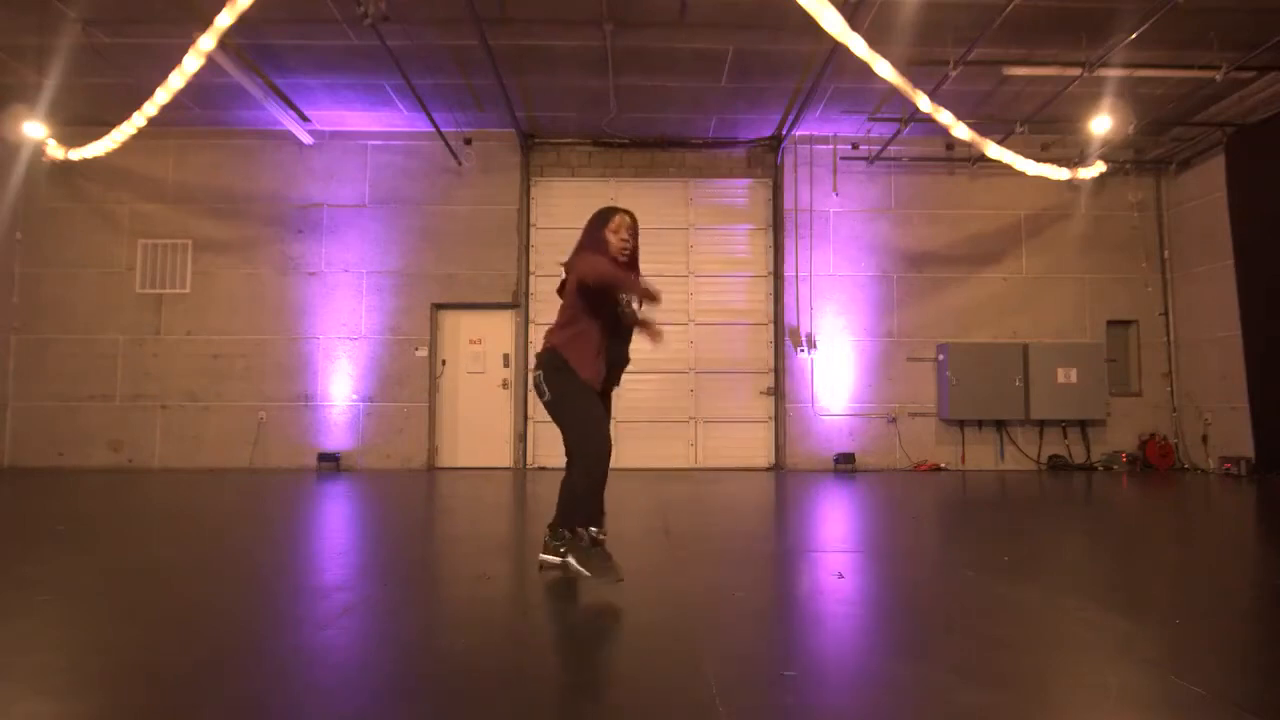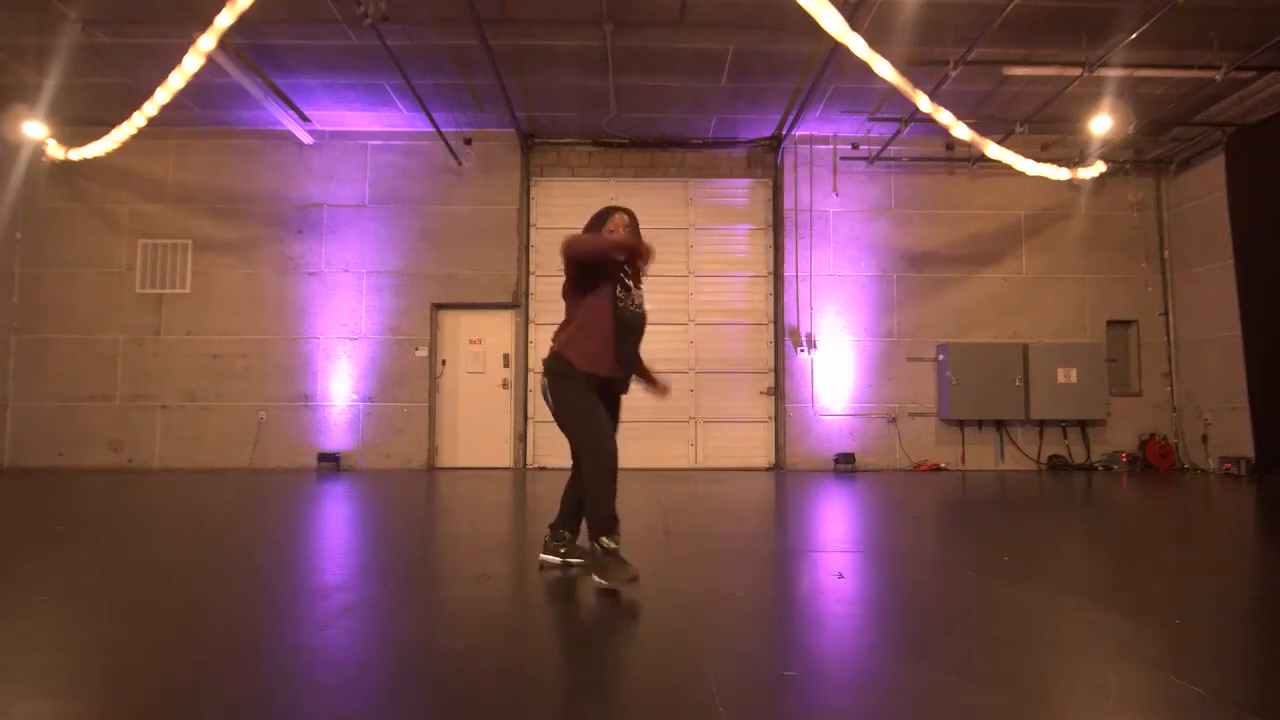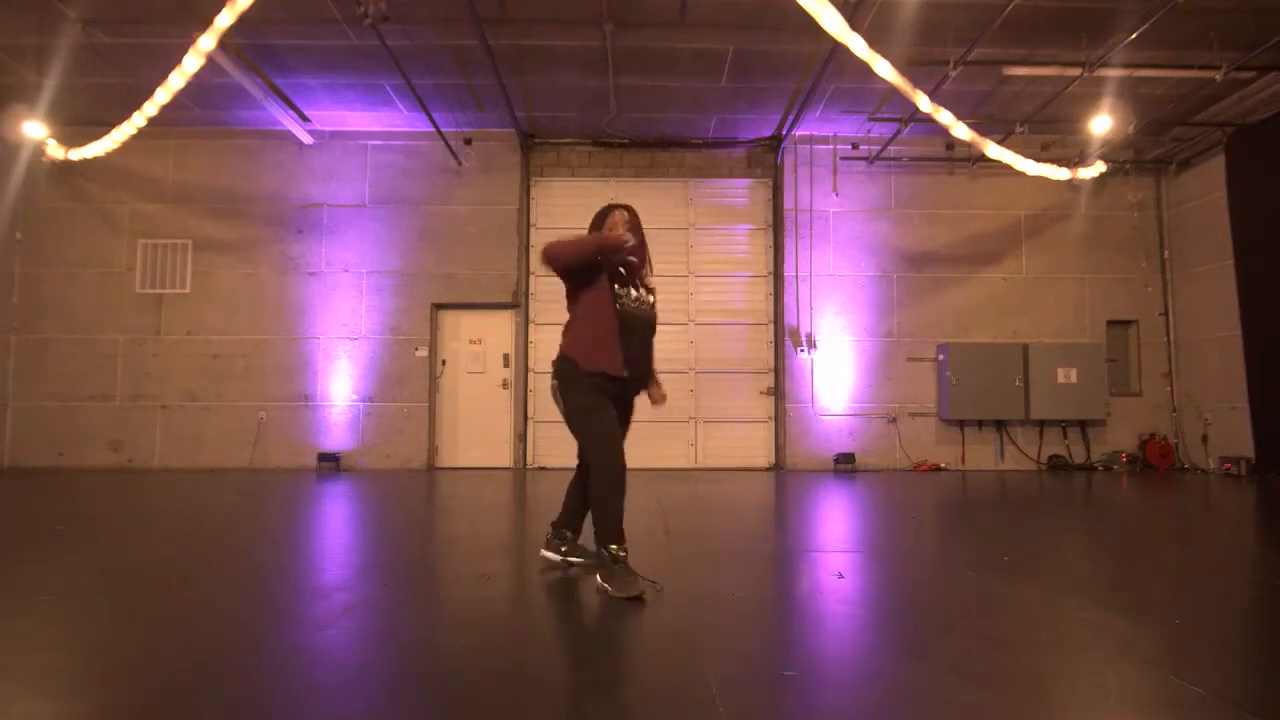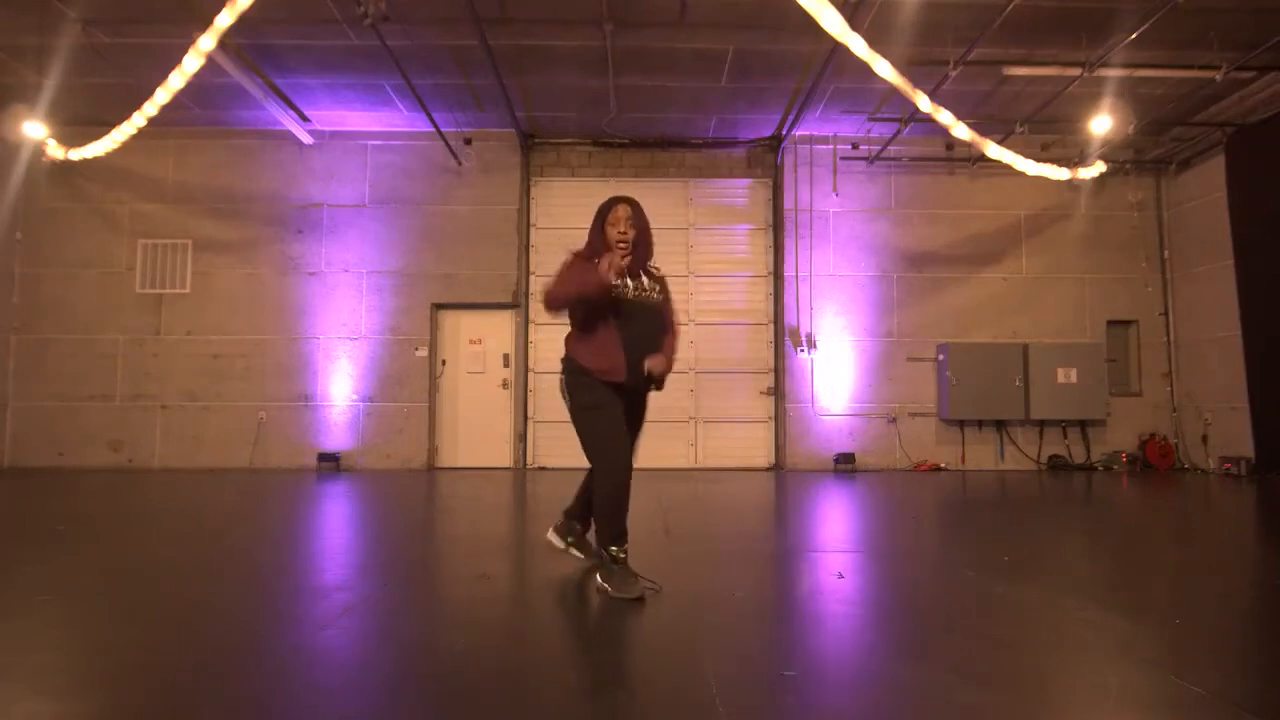
dt=0.1s
person 1, frame 1
left shoulder: (619, 279)
right shoulder: (591, 269)
right elbow: (597, 272)
left wrist: (641, 321)
right wrist: (642, 289)
left hip: (594, 380)
right hip: (564, 374)
left knee: (584, 458)
right knee: (593, 448)
left ankle: (559, 540)
right ankle: (588, 540)
person 1, frame 2
left shoulder: (628, 279)
right shoulder: (588, 268)
right elbow: (572, 247)
left wrist: (647, 378)
right wrist: (624, 250)
left hip: (604, 384)
right hip: (571, 378)
left knee: (590, 463)
right knee: (600, 456)
left ankle: (559, 540)
right ankle: (605, 550)
person 1, frame 3
left shoulder: (643, 284)
right shoulder: (586, 268)
left elbow: (642, 340)
right elbow: (552, 253)
left wrist: (654, 382)
right wrist: (603, 244)
left hip: (621, 388)
right hip: (583, 382)
left knee: (595, 465)
right knee: (609, 462)
left ankle: (560, 540)
right ankle: (612, 560)
person 1, frame 4
left shoulder: (653, 277)
right shoulder: (586, 268)
left elbow: (667, 327)
right elbow: (554, 300)
left wrist: (664, 357)
right wrist: (600, 279)
left hip: (632, 387)
right hip: (591, 381)
left knee: (608, 466)
right knee: (614, 464)
left ankle: (569, 528)
right ankle: (612, 560)
